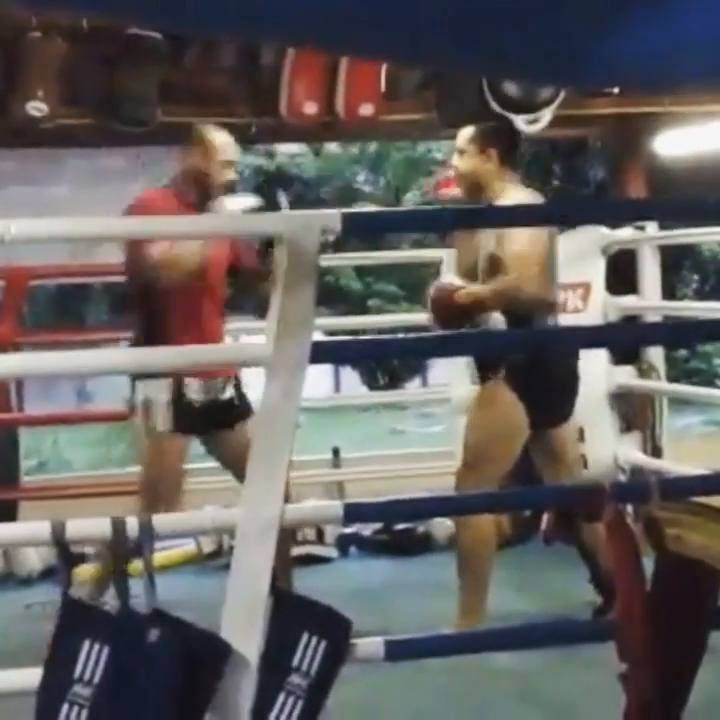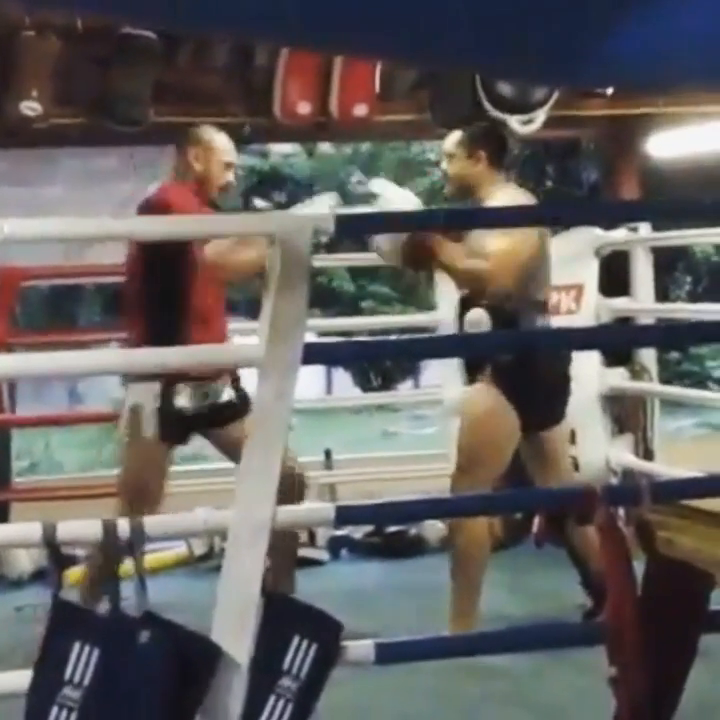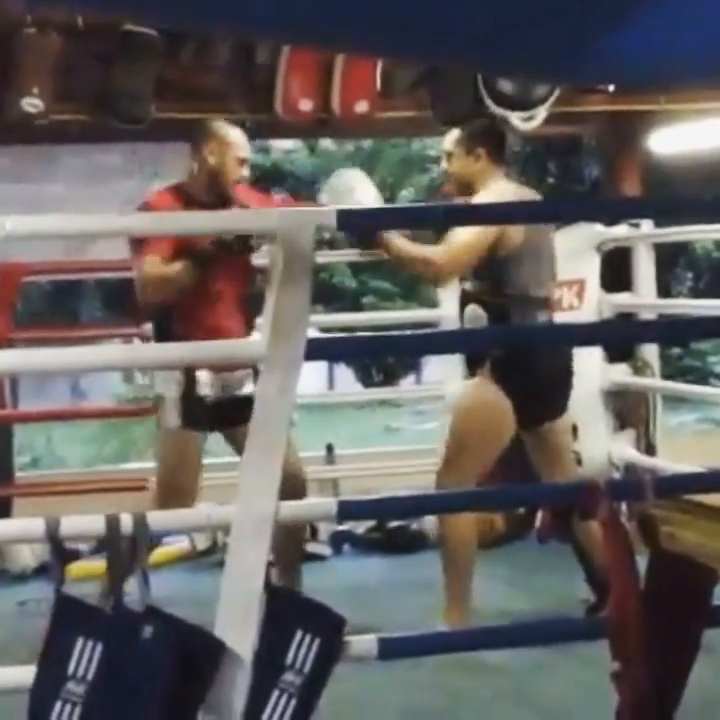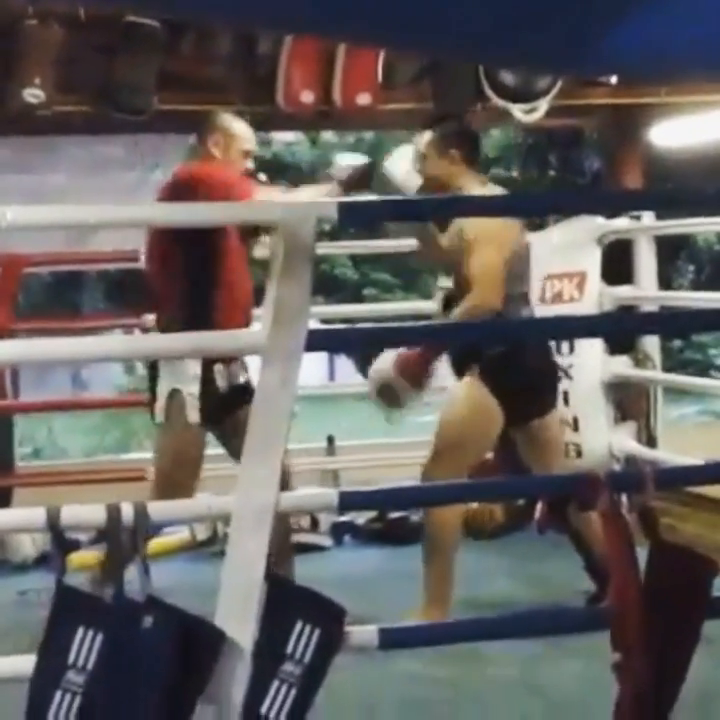
dt=0.2s
person 1, frame 1
left shoulder: (516, 208)
right shoulder: (504, 209)
left elbow: (524, 286)
right elbow: (471, 268)
left wrist: (465, 298)
left hip: (522, 361)
right hip: (550, 356)
left knee: (474, 490)
right knee: (570, 487)
left ankle: (469, 624)
person 1, frame 2
left shoulder: (507, 207)
right shoulder: (488, 212)
left elbow: (490, 280)
right elbow: (473, 270)
left wrist: (435, 245)
right wrist: (431, 242)
left hip: (511, 363)
right hip: (540, 358)
left knee: (468, 492)
right knee: (561, 488)
left ankle: (463, 627)
right ankle: (610, 600)
person 1, frame 3
left shoulder: (492, 202)
right shoulder: (528, 200)
left elbow: (441, 267)
left wrist: (381, 236)
right wrist: (457, 220)
left hip: (511, 357)
right hip: (545, 351)
left knee: (454, 483)
right knee: (565, 483)
left ankle: (455, 618)
right ankle: (613, 596)
person 1, frame 4
left shoulder: (480, 211)
right shoulder: (478, 208)
left elbow: (483, 301)
right elbow: (440, 256)
left wrist: (424, 353)
left hip: (499, 357)
right hip: (527, 352)
left knee: (440, 479)
right knee: (560, 477)
left ankle: (434, 612)
person 2, frame 1
right shoulder: (151, 207)
left elbow: (256, 276)
right elbow: (166, 269)
left hip: (217, 378)
right hip: (168, 379)
right knee: (160, 513)
person 2, frame 2
left shoulder: (198, 210)
right shoulder: (167, 204)
right elbow: (222, 268)
right wrist: (274, 243)
left hip: (213, 380)
right hip: (161, 384)
left knee: (287, 481)
right knee: (137, 519)
person 2, frame 3
left shoulder: (242, 201)
right shoulder: (160, 208)
right elbow: (149, 289)
right wrist: (206, 259)
left hip: (238, 372)
right hip: (187, 375)
left knee: (291, 481)
right knee: (173, 507)
person 2, frame 4
left shoulder: (220, 192)
right shoulder: (194, 180)
right elbow: (282, 204)
right wrist: (336, 184)
left hip: (224, 363)
right hip: (189, 365)
left knee: (274, 477)
right knee: (169, 500)
